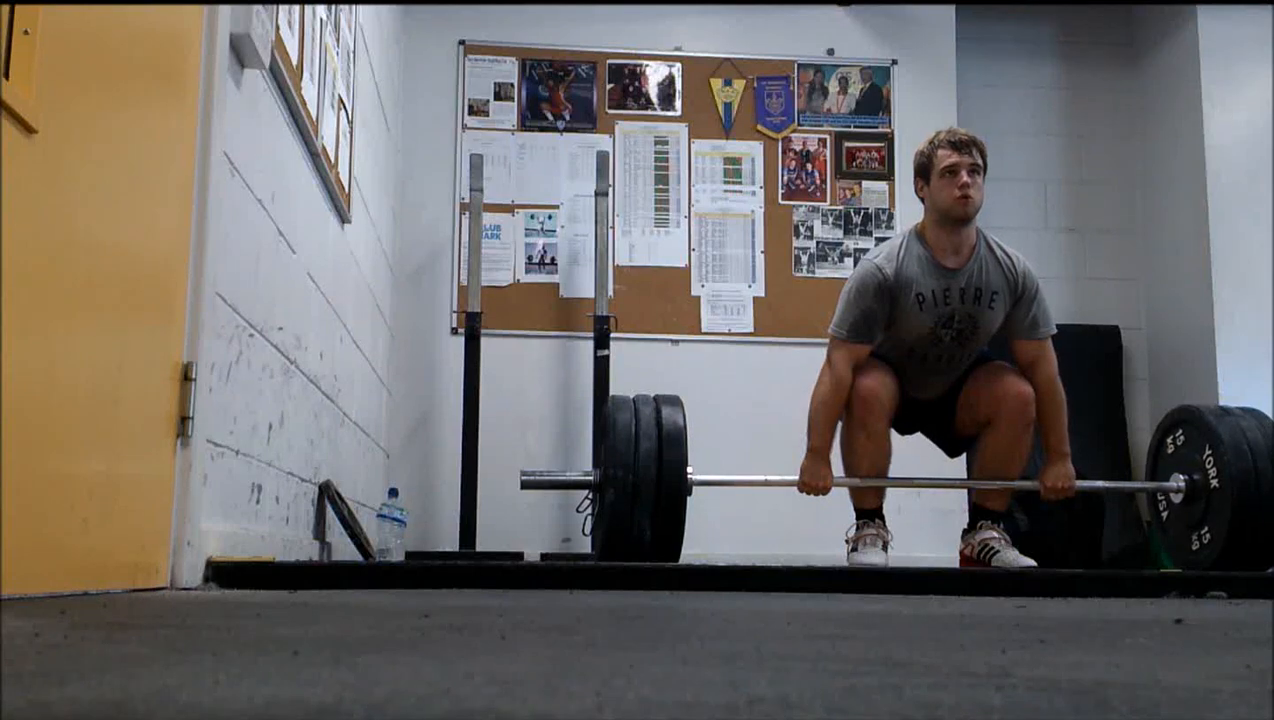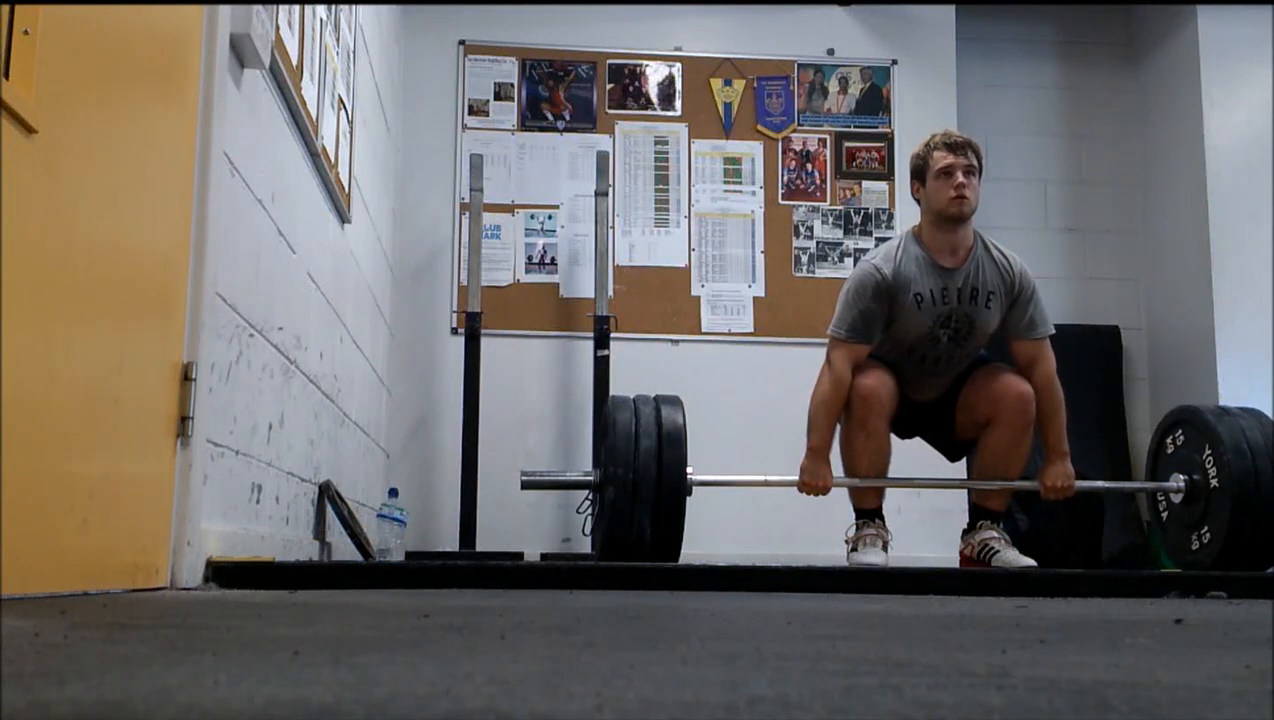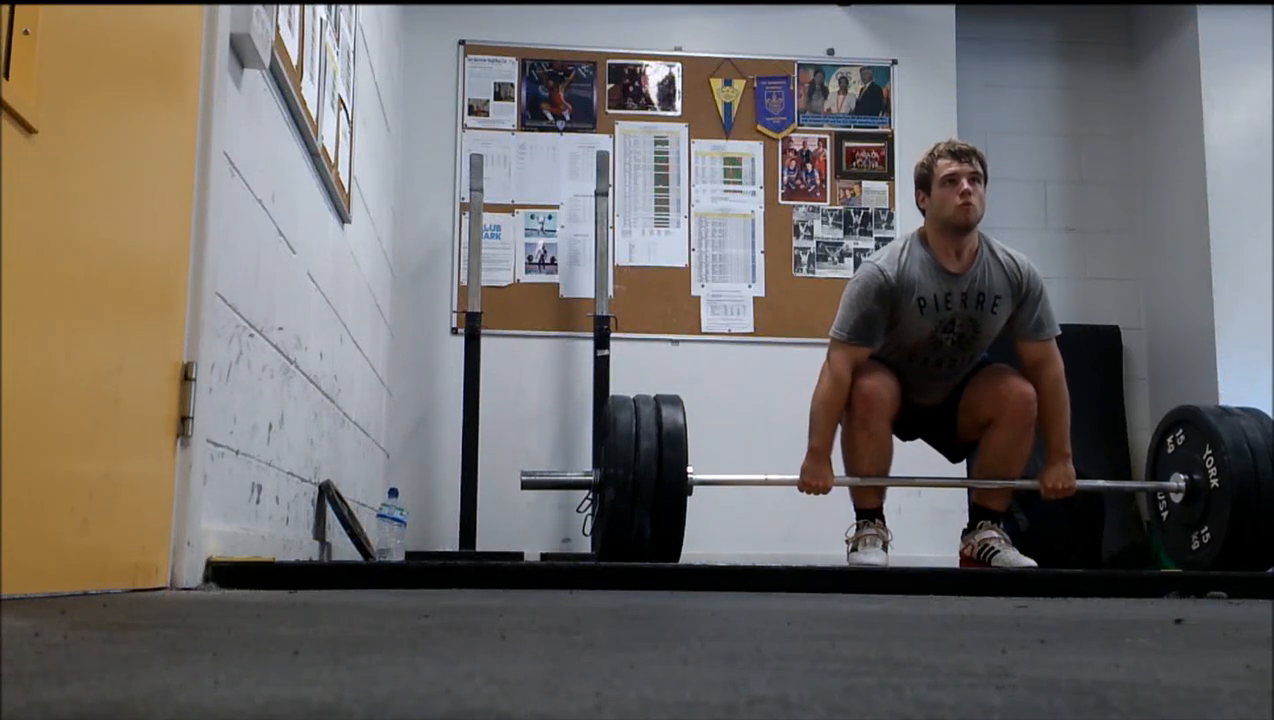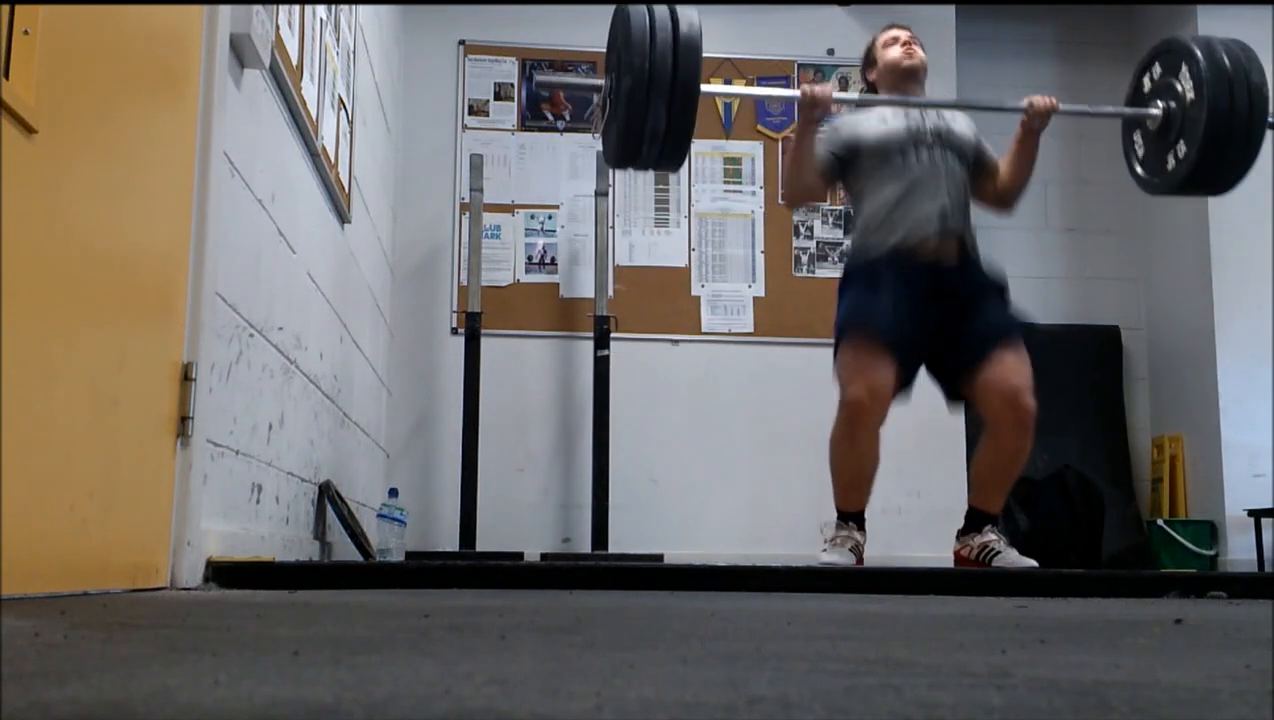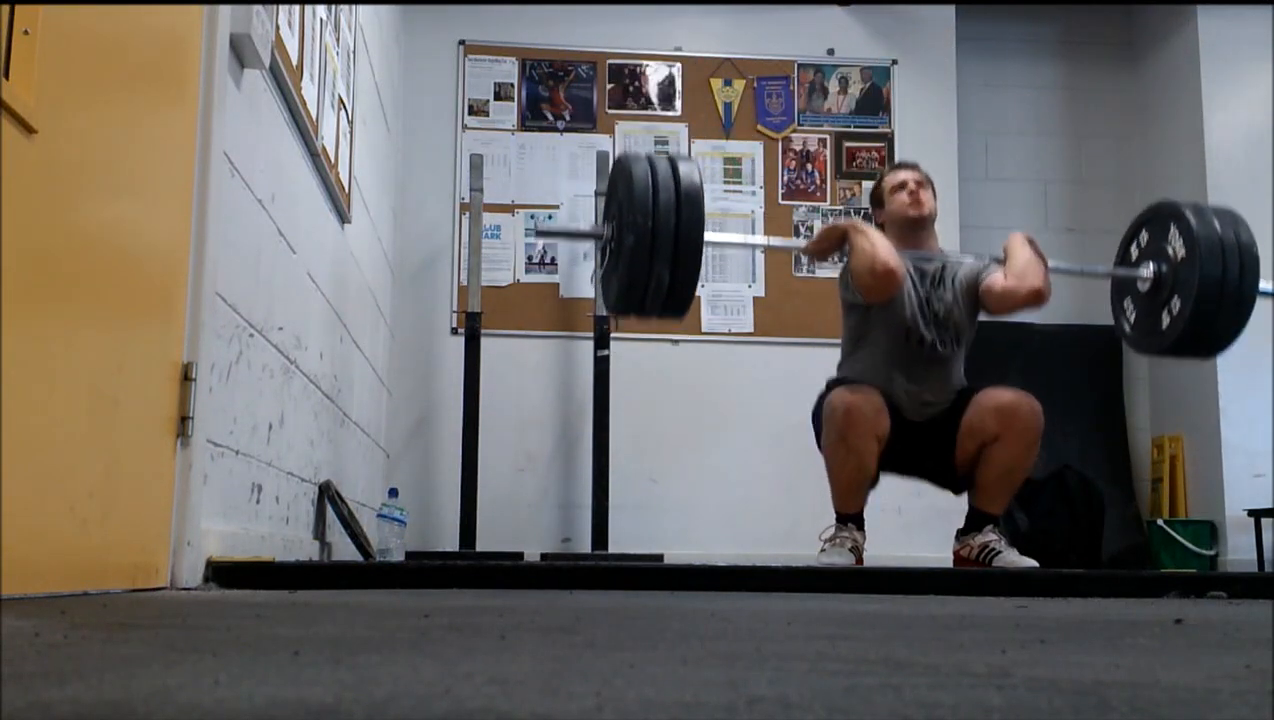
dt=1s
person 1, frame 1
left shoulder: (1012, 272)
right shoulder: (884, 269)
left elbow: (1041, 365)
right elbow: (839, 365)
left wrist: (1058, 458)
right wrist: (816, 456)
left hip: (957, 388)
right hip: (891, 382)
left knee: (1018, 395)
right knee: (867, 390)
left ankle: (983, 533)
right ankle: (869, 529)
person 1, frame 2
left shoulder: (1008, 272)
right shoulder: (882, 270)
left elbow: (1040, 365)
right elbow: (838, 365)
left wrist: (1058, 457)
right wrist: (816, 456)
left hip: (955, 393)
right hip: (889, 388)
left knee: (1017, 395)
right knee: (866, 390)
left ankle: (983, 532)
right ankle: (868, 529)
person 1, frame 3
left shoulder: (1015, 273)
right shoulder: (886, 272)
left elbow: (1045, 365)
right elbow: (839, 366)
left wrist: (1059, 458)
right wrist: (817, 457)
left hip: (957, 395)
right hip: (889, 390)
left knee: (1019, 396)
right knee: (868, 391)
left ankle: (983, 533)
right ankle: (868, 530)
person 1, frame 4
left shoulder: (958, 123)
right shoulder: (856, 124)
left elbow: (1001, 194)
right elbow: (799, 193)
left wrist: (1030, 129)
right wrist: (809, 119)
left hip: (961, 275)
right hip: (886, 271)
left knee: (1015, 406)
right knee: (862, 399)
left ankle: (980, 535)
right ankle: (847, 533)
person 1, frame 5
left shoulder: (967, 277)
right shoulder: (866, 268)
left elbow: (1031, 290)
right elbow: (886, 273)
left wrist: (1018, 244)
right wrist: (851, 230)
left hip: (940, 421)
right hip: (870, 425)
left knee: (1021, 413)
right knee: (851, 407)
left ankle: (977, 536)
right ankle: (846, 534)
